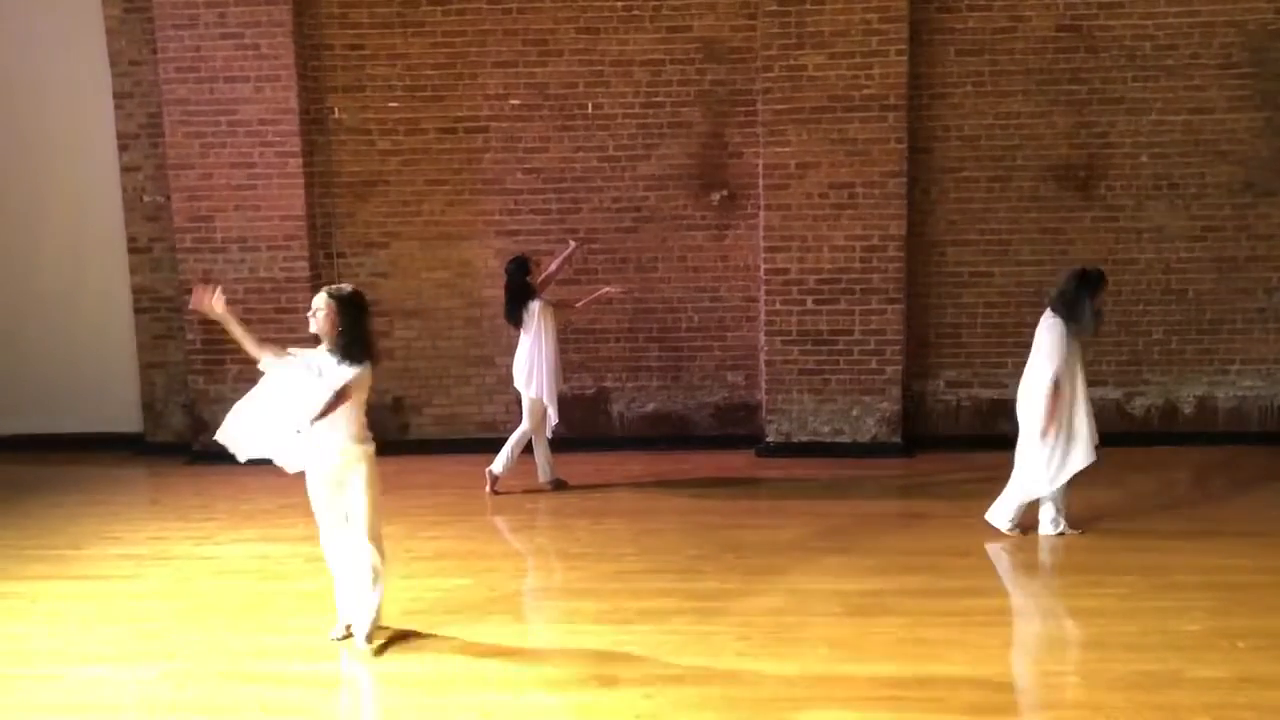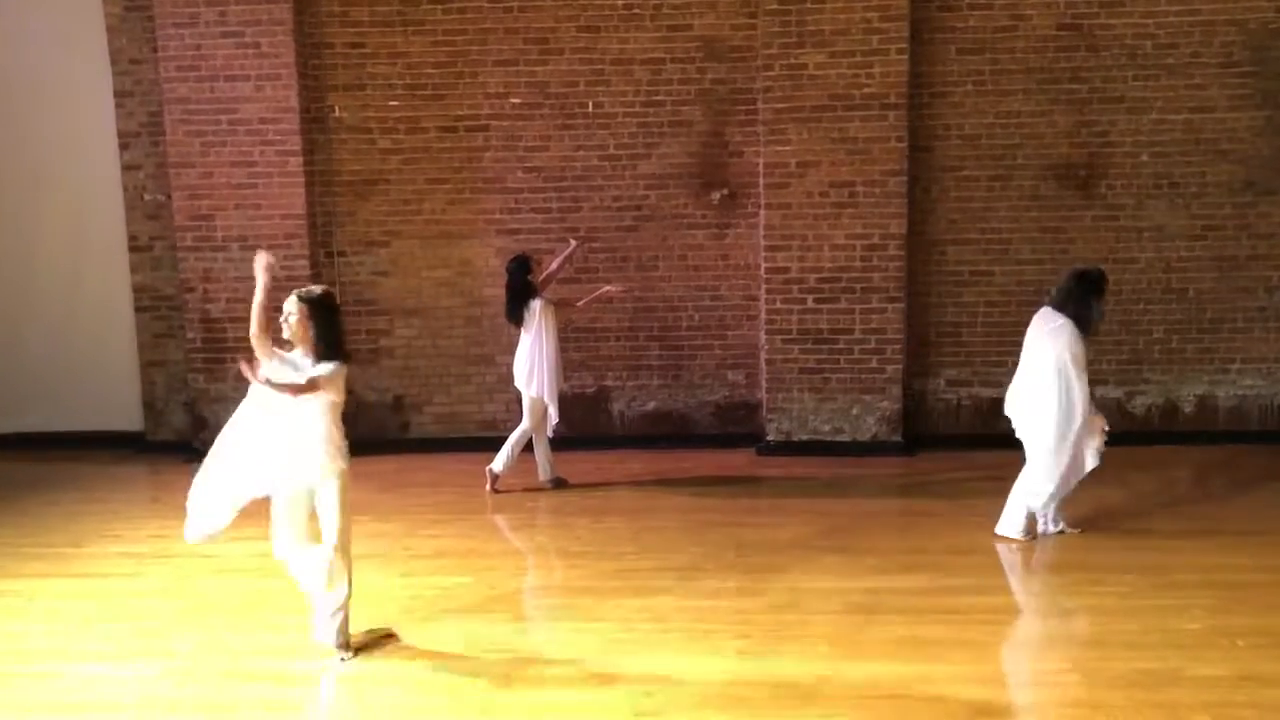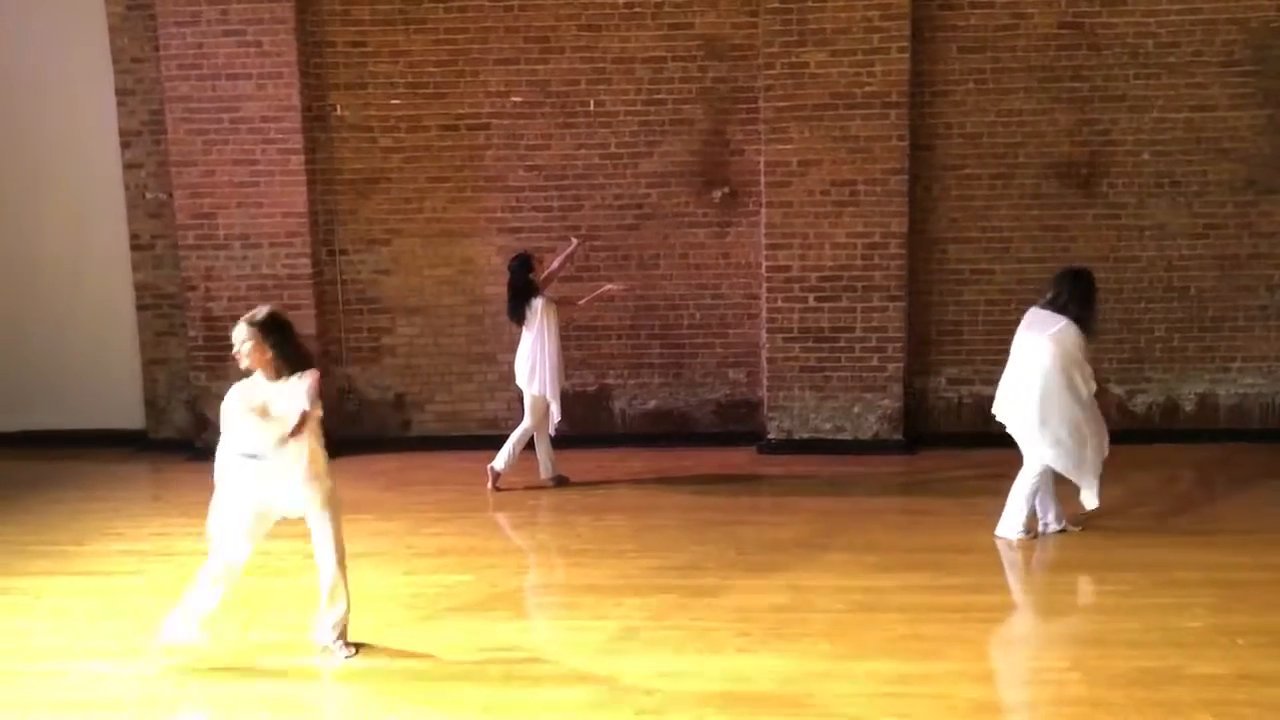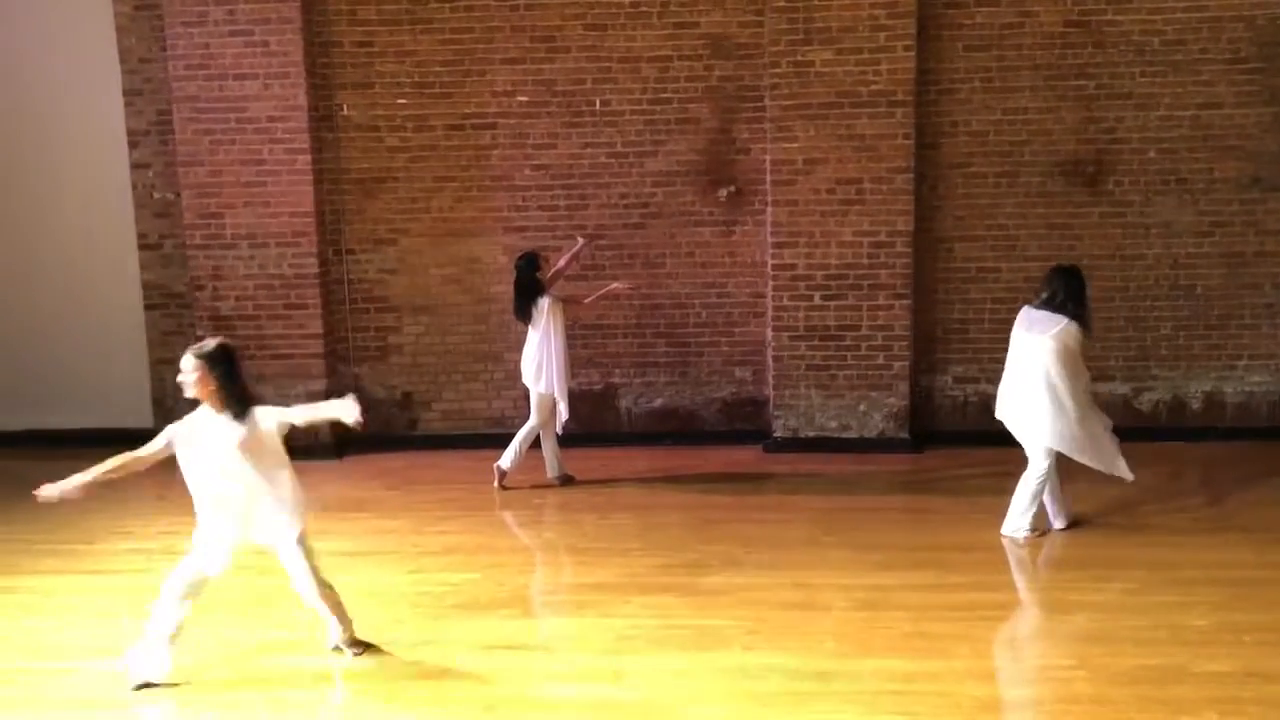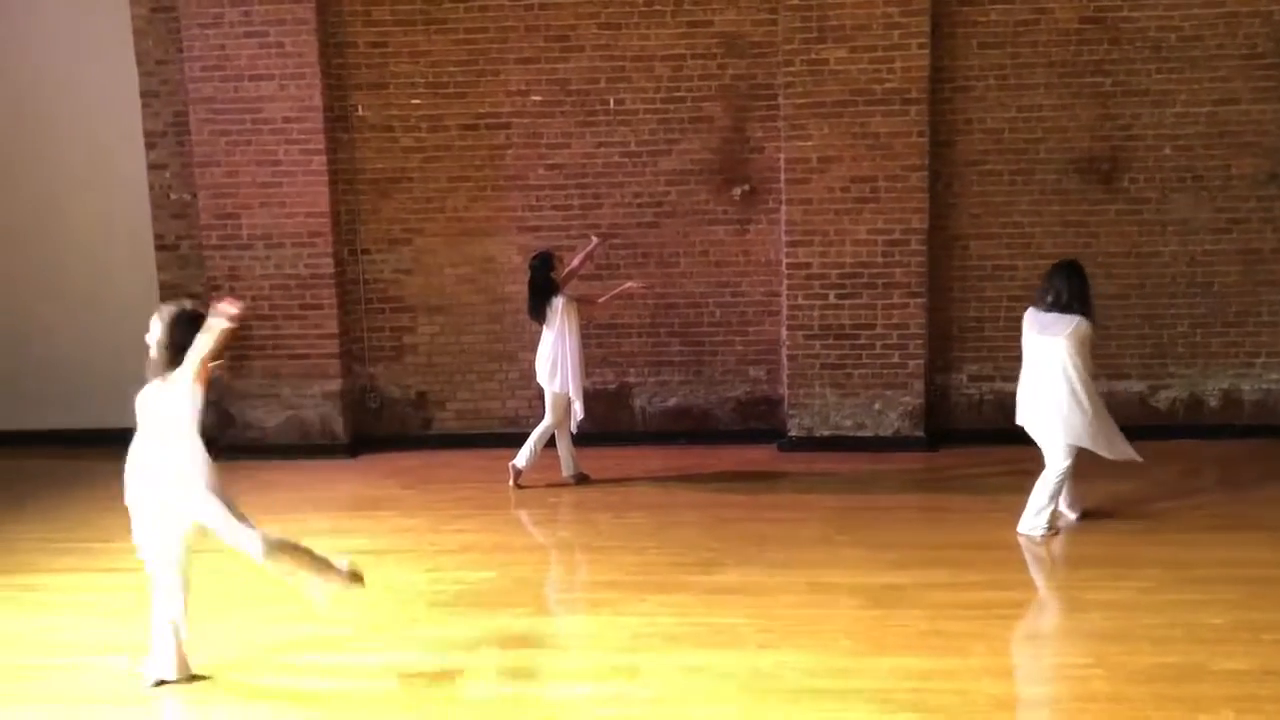
dt=0.2s
person 1, frame 1
left shoulder: (358, 369)
right shoulder: (303, 360)
left elbow: (333, 401)
right elbow: (262, 351)
left wrist: (304, 424)
right wrist: (225, 317)
left hip: (354, 460)
right hip: (318, 463)
left knee: (364, 538)
right knee: (333, 540)
left ankle: (367, 619)
right ankle: (348, 614)
person 1, frame 2
left shoulder: (333, 370)
right shoulder: (278, 360)
left elbow: (300, 389)
right elbow: (257, 338)
left wrist: (261, 380)
right wrist: (261, 281)
left hip: (328, 466)
right hip: (288, 467)
left knee: (336, 547)
right knee: (287, 544)
left ankle: (337, 631)
right ankle: (324, 600)
person 1, frame 3
left shoulder: (303, 382)
right shoulder: (241, 390)
left elbow: (301, 420)
right elbow: (247, 407)
left wrist: (275, 444)
left hip: (309, 484)
right hip: (261, 489)
left knee: (331, 563)
right knee: (226, 555)
left ankle: (333, 634)
right ankle: (188, 620)
person 1, frame 4
left shoulder: (253, 417)
right shoulder: (184, 429)
left elbow: (299, 415)
right elbow: (137, 458)
left wrist: (338, 408)
right wrist: (80, 480)
left hip: (270, 515)
right hip: (220, 524)
left knee: (308, 581)
right knee: (178, 590)
left ankle: (342, 636)
right ankle: (149, 664)
person 1, frame 5
left shoulder: (184, 380)
right shoulder: (167, 383)
left elbow: (202, 352)
left wrist: (219, 322)
left hip: (193, 486)
right hip: (168, 493)
left knee: (255, 544)
right knee: (165, 575)
left ankle: (335, 573)
right ankle: (170, 662)
person 2, frame 1
left shoulder: (1059, 320)
right shoulder: (1058, 327)
right elbow: (1052, 375)
right wrist: (1048, 416)
left hip: (1047, 404)
right hip: (1044, 406)
left knee: (1057, 464)
right knee: (1038, 465)
left ankle: (1052, 522)
right ankle: (1001, 515)
person 2, frame 2
left shoulder: (1045, 315)
right shoulder: (1067, 330)
right elbow: (1076, 378)
right wrist: (1092, 415)
left hip: (1028, 399)
right hip: (1040, 405)
left knee: (1047, 464)
right knee: (1040, 465)
left ankle: (1050, 521)
right ankle: (1011, 524)
person 2, frame 3
left shoulder: (1033, 315)
right shoulder: (1070, 331)
right elbow: (1082, 374)
right wrist: (1098, 392)
left hip: (1013, 398)
right hip: (1032, 404)
left knee: (1040, 461)
right knee: (1037, 464)
left ankle: (1051, 521)
right ankle: (1011, 526)
person 2, frame 4
left shoulder: (1025, 314)
right shoulder: (1069, 329)
right elbow: (1077, 370)
right wrist: (1085, 388)
left hip: (1013, 399)
right hip: (1039, 404)
left knee: (1045, 459)
right knee: (1041, 464)
left ankle: (1058, 516)
right ankle: (1016, 525)
person 2, frame 5
left shoulder: (1031, 316)
right shoulder: (1080, 325)
right elbow: (1081, 363)
left hip: (1031, 400)
right hip: (1060, 404)
left knee: (1059, 457)
right knee: (1060, 463)
left ankle: (1067, 508)
right ankle: (1033, 522)
person 3, frame 1
left shoulder: (537, 302)
right shoulder: (532, 299)
left elbow: (571, 305)
right elbow: (554, 273)
left wrist: (601, 294)
right wrist: (572, 250)
left hip: (537, 369)
right hip: (533, 369)
left knee: (539, 425)
right knee: (529, 426)
left ankle: (548, 476)
right ankle: (495, 470)
person 3, frame 2
left shoulder: (537, 301)
right shoulder: (534, 299)
left elbow: (570, 300)
right elbow: (557, 276)
left wrist: (602, 293)
right wrist: (573, 249)
left hip: (537, 367)
right hip: (533, 368)
left knee: (540, 424)
right knee: (529, 425)
left ankle: (548, 475)
right ankle: (496, 469)
person 3, frame 3
left shoulder: (537, 300)
right shoulder: (536, 299)
right elbow: (554, 269)
left wrist: (603, 291)
right wrist: (574, 248)
left hip: (538, 366)
right hip: (535, 367)
left knee: (541, 422)
right knee: (531, 423)
left ankle: (550, 472)
right ankle: (497, 467)
person 3, frame 4
left shoulder: (543, 298)
right shoulder: (544, 298)
right elbow: (561, 267)
right wrist: (580, 247)
left hip: (544, 364)
right hip: (542, 365)
left knee: (547, 421)
right knee: (537, 421)
left ankle: (556, 471)
right ankle: (503, 465)
person 3, frame 5
left shoulder: (556, 297)
right shoulder: (558, 299)
right wrist: (598, 251)
left hip: (557, 363)
right hip: (556, 365)
left knee: (562, 420)
right knee: (552, 420)
left ankle: (571, 470)
right ankle: (519, 464)
